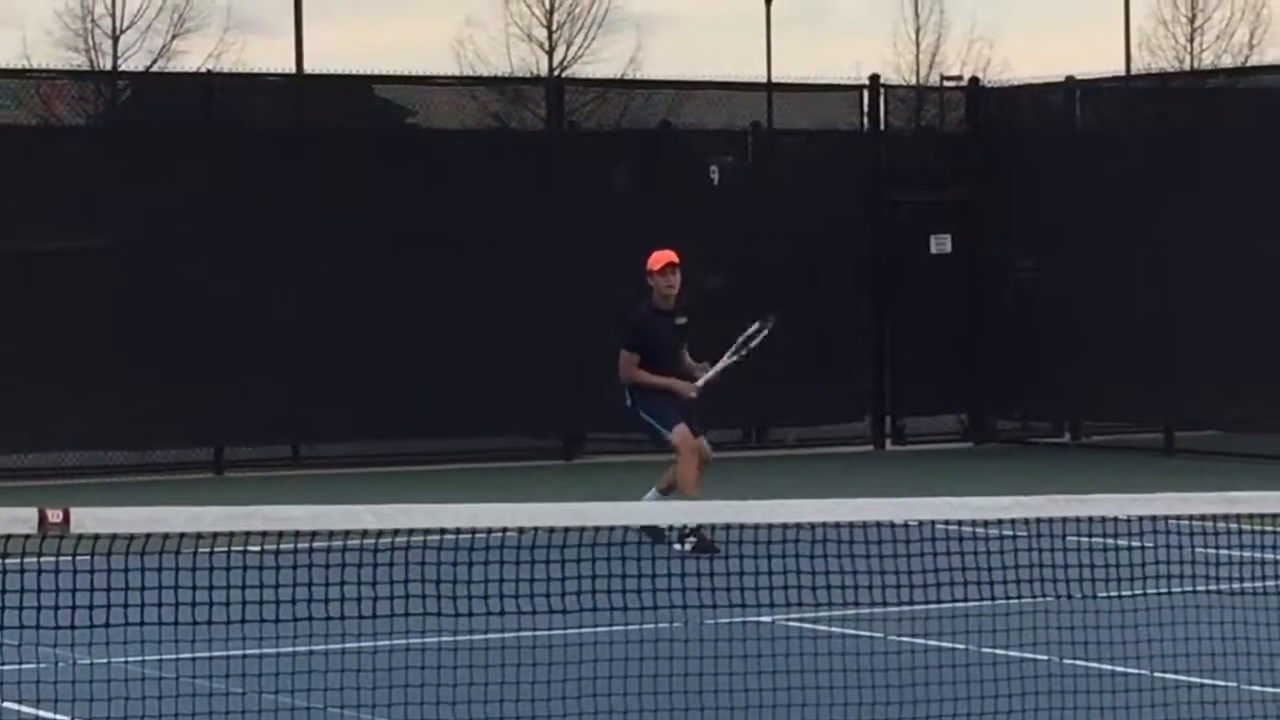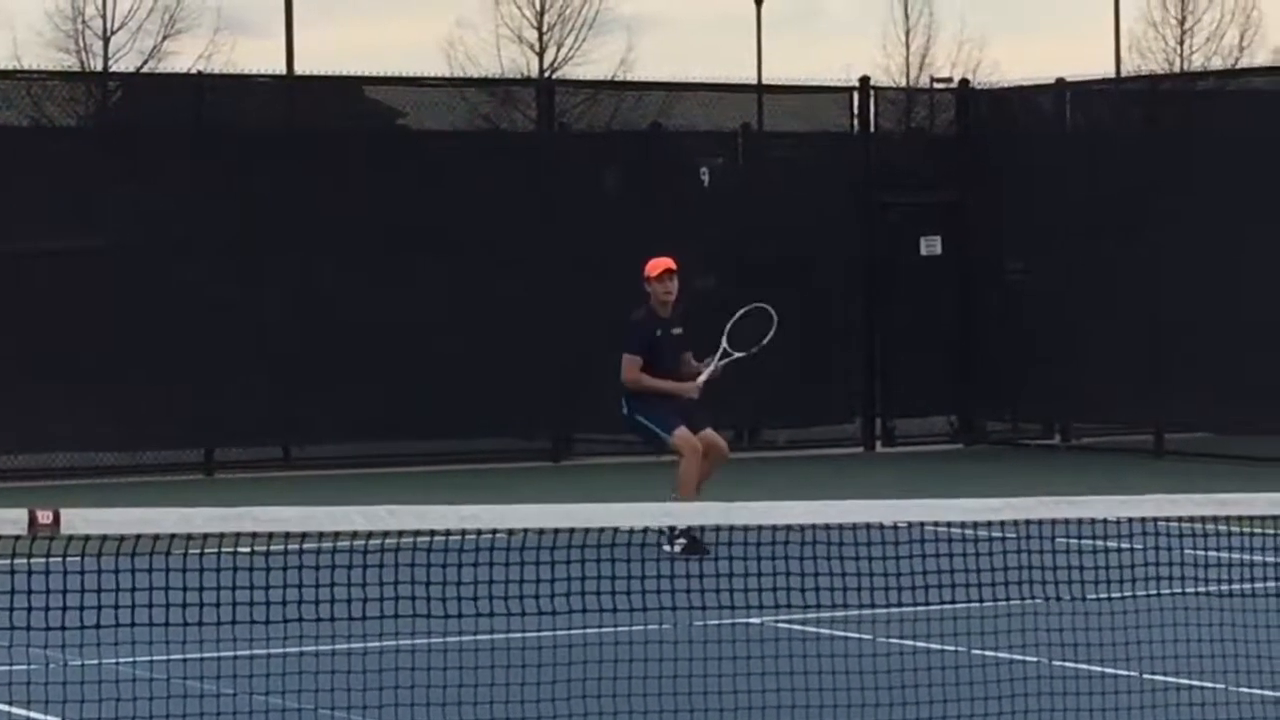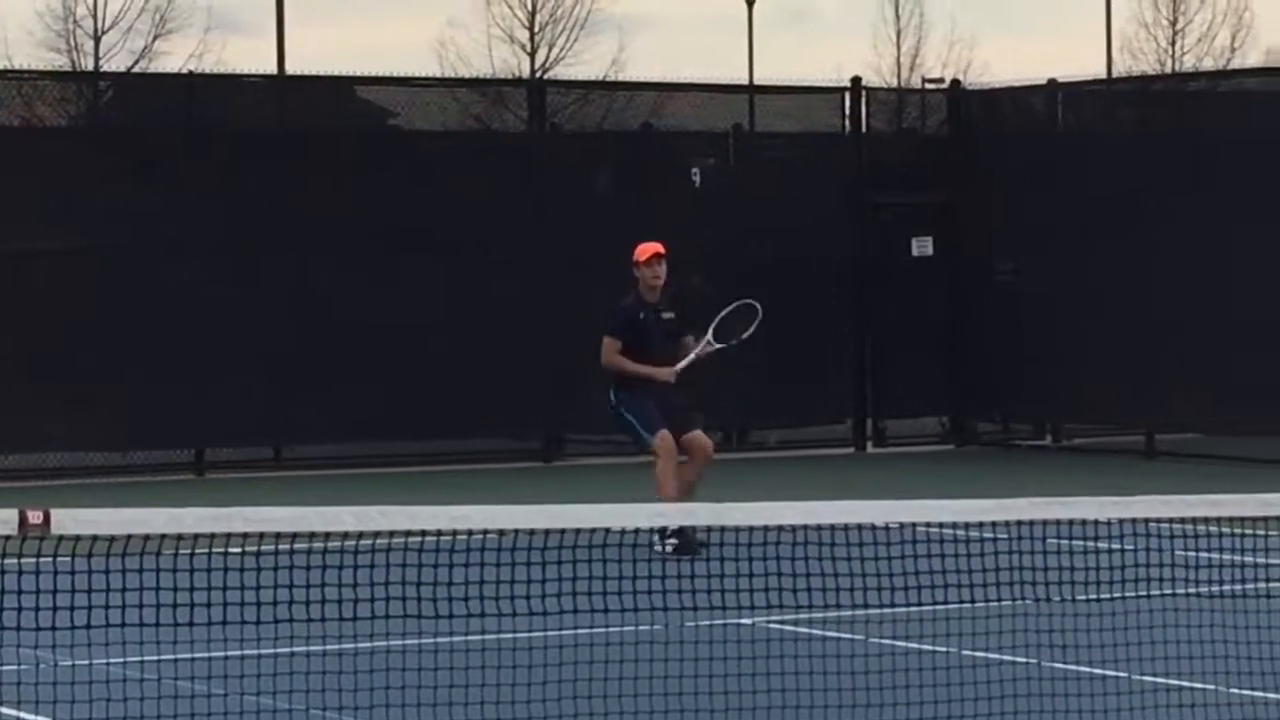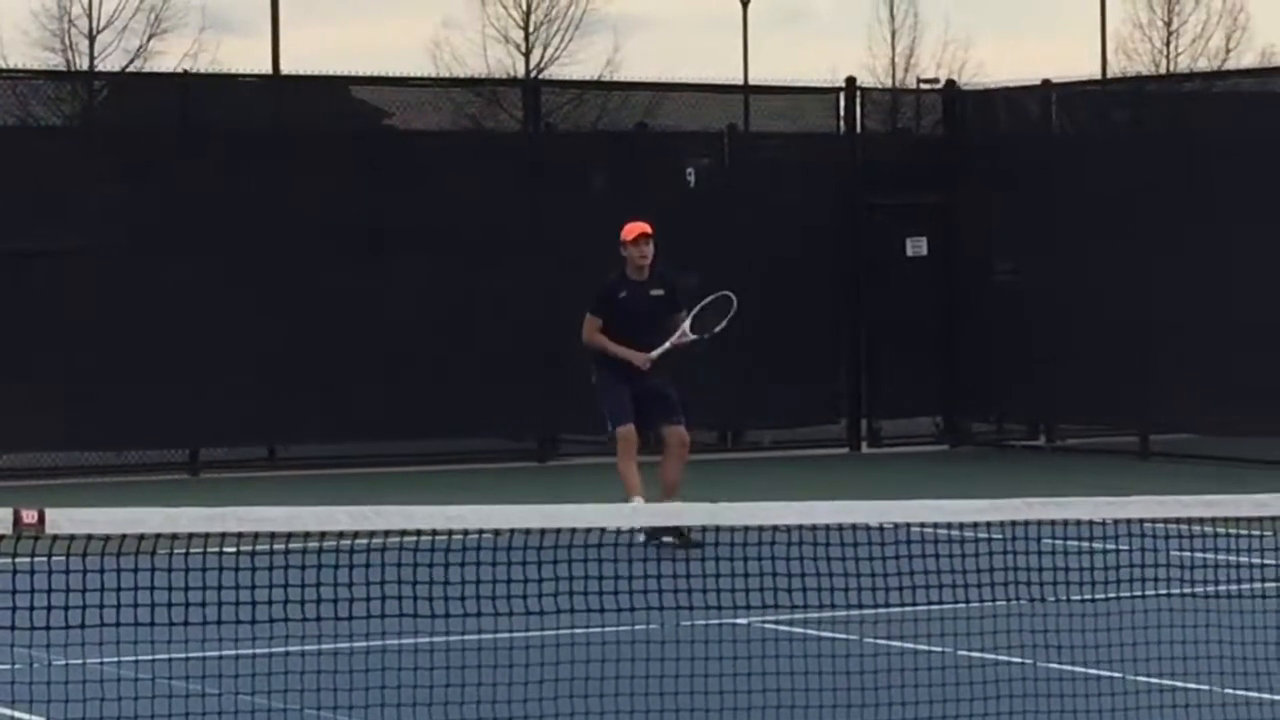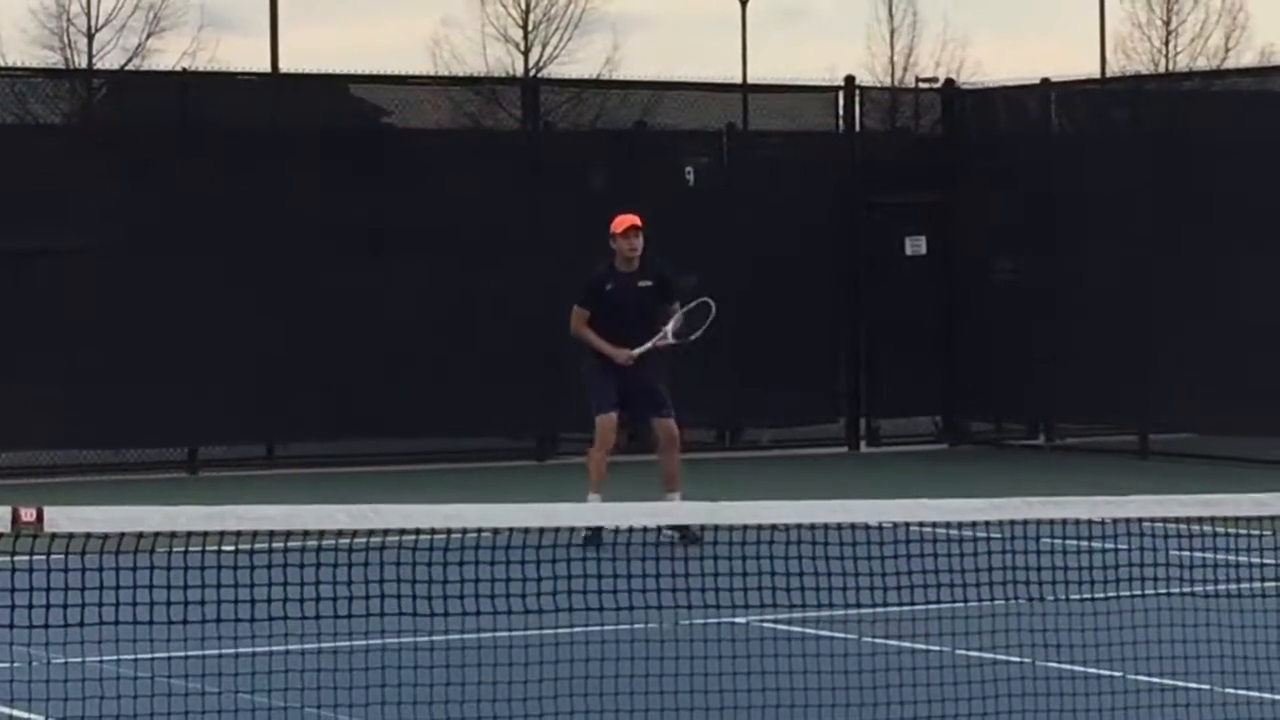
dt=0.1s
person 1, frame 1
left shoulder: (682, 312)
right shoulder: (641, 318)
right elbow: (626, 371)
left wrist: (696, 368)
right wrist: (674, 384)
left hip: (672, 395)
right hip: (645, 396)
left knee: (702, 456)
right knee: (688, 446)
right ankle: (688, 530)
person 1, frame 2
left shoulder: (676, 322)
right shoulder: (641, 324)
left elbow: (684, 364)
right elbow: (629, 378)
left wrist: (701, 369)
right wrist: (676, 387)
left hip: (673, 399)
right hip: (642, 403)
left knee: (718, 449)
right knee: (691, 447)
right ankle: (680, 531)
person 1, frame 3
left shoulder: (672, 308)
right shoulder: (628, 310)
left elbow: (687, 348)
right elbow: (608, 358)
right wrist: (652, 372)
left hip: (666, 392)
right hip: (631, 393)
left knee: (703, 450)
right knee: (666, 448)
left ankle: (671, 523)
right ankle: (666, 530)
person 1, frame 4
left shoulder: (664, 285)
right shoulder: (612, 288)
left elbow: (681, 324)
right elbow: (588, 335)
right wrist: (628, 354)
left hip: (650, 374)
right hip: (613, 375)
left knee: (679, 441)
right knee: (628, 443)
person 1, frame 5
left shoulder: (657, 277)
right shoulder: (599, 280)
left elbow: (675, 313)
right elbow: (577, 326)
right wrist: (611, 351)
left hip: (644, 367)
right hip: (605, 367)
left knee: (669, 436)
right knee: (605, 436)
